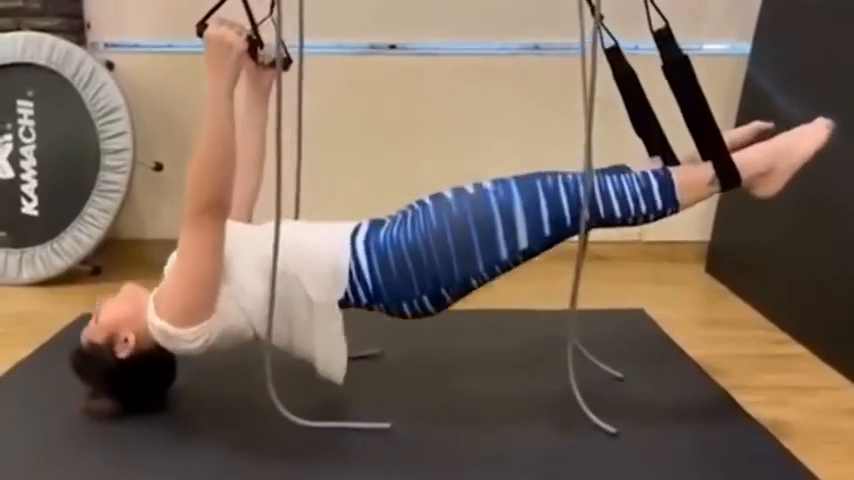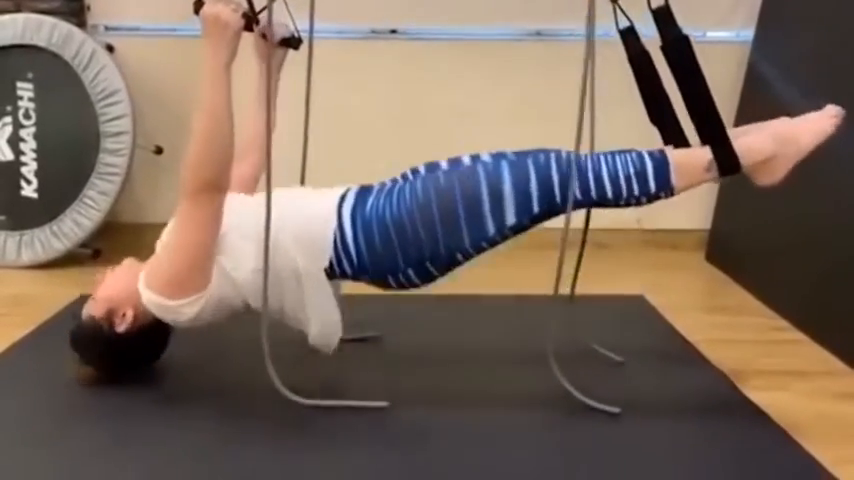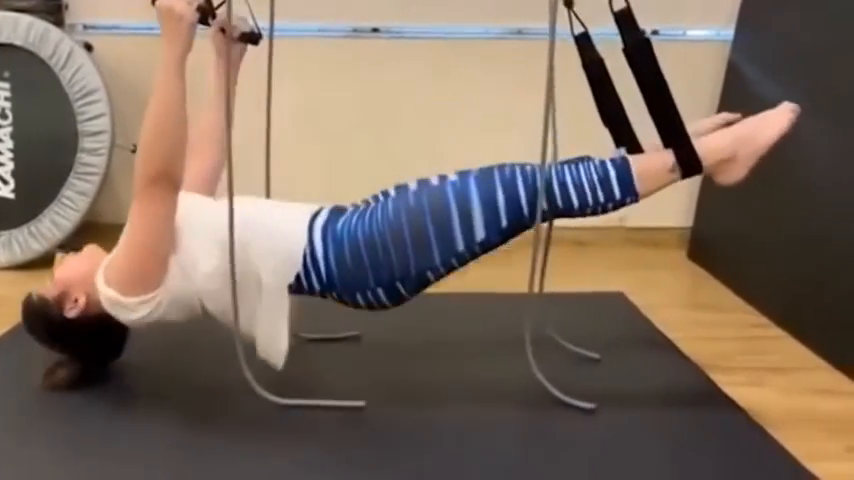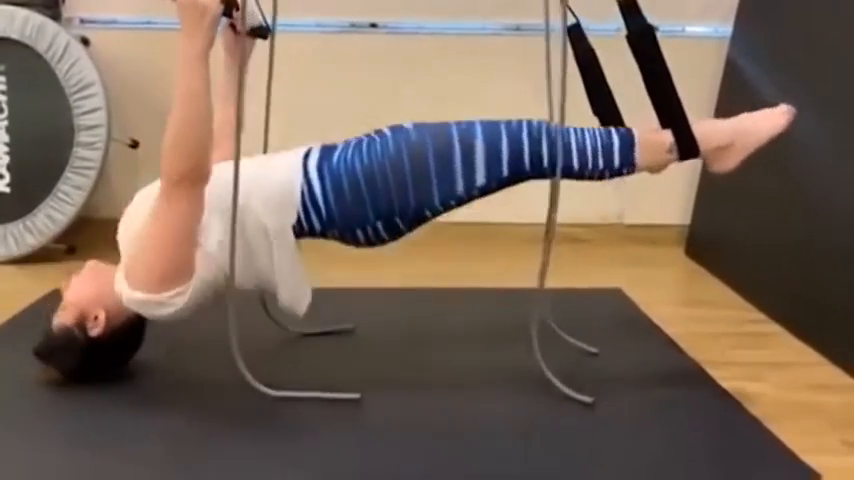
dt=1s
person 1, frame 1
left shoulder: (177, 288)
right shoulder: (177, 319)
left elbow: (238, 195)
right elbow: (208, 207)
left wrist: (255, 90)
right wrist: (218, 77)
left hip: (378, 255)
right hip: (387, 267)
left knee: (563, 199)
right knee: (563, 202)
left ankle: (705, 162)
right ankle: (741, 167)
person 1, frame 2
left shoulder: (173, 269)
right shoulder: (168, 292)
left elbow: (244, 169)
right elbow: (205, 186)
left wrist: (270, 71)
left hip: (376, 227)
right hip: (376, 236)
left knee: (556, 179)
right knee: (553, 177)
left ankle: (723, 149)
right ankle: (742, 156)
person 1, frame 3
left shoulder: (136, 275)
right shoulder: (126, 288)
left elbow: (200, 165)
right elbow: (157, 178)
left wrist: (227, 68)
left hip: (340, 241)
right hip: (345, 254)
left knee: (526, 187)
right knee: (526, 189)
left ankle: (680, 149)
right ankle: (707, 156)
person 1, frame 4
left shoulder: (139, 248)
right shoulder: (146, 285)
left elbow: (214, 162)
right elbow: (184, 176)
left wrist: (235, 62)
left hip: (332, 185)
right hip: (343, 189)
left knee: (521, 149)
right knee: (521, 145)
left ankle: (674, 141)
right ankle: (698, 142)
